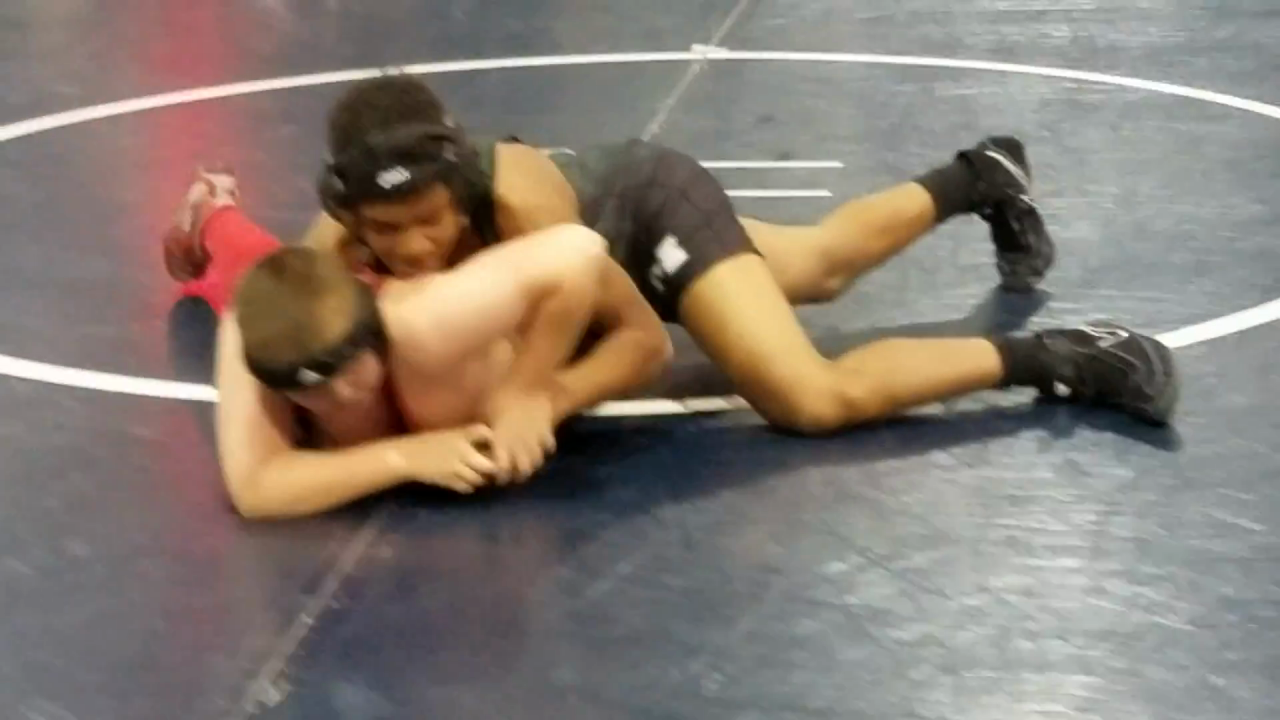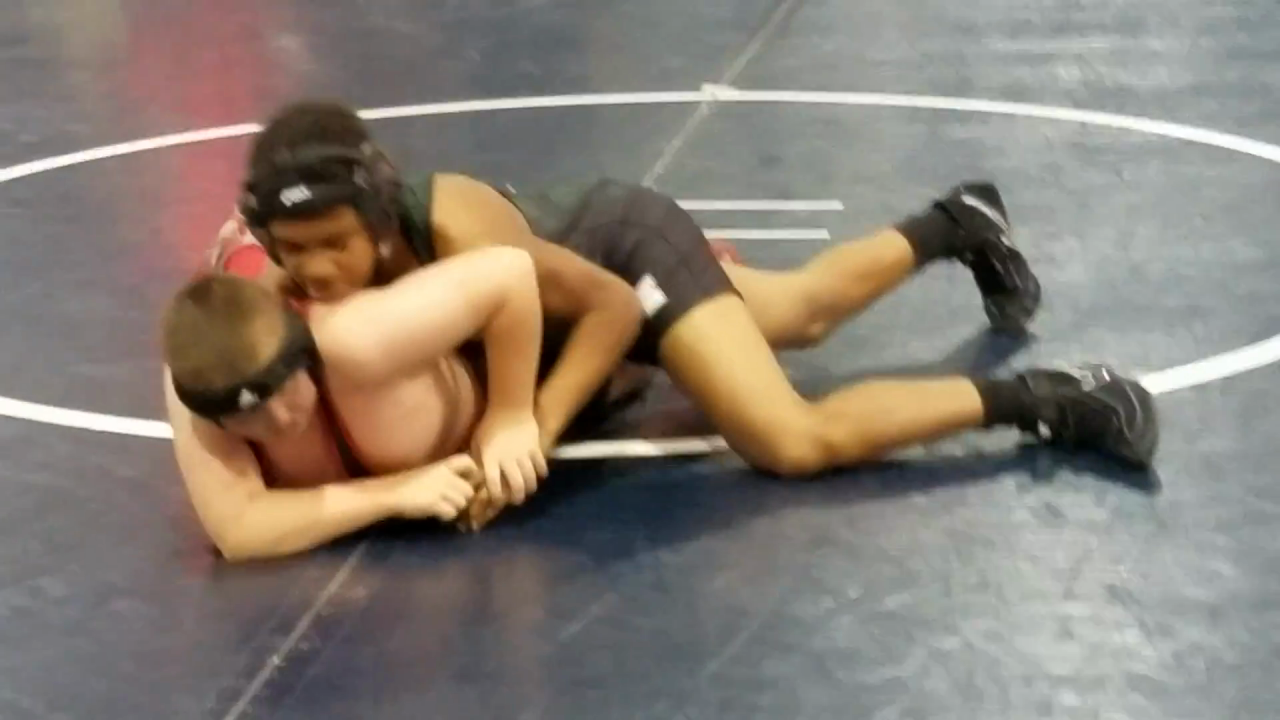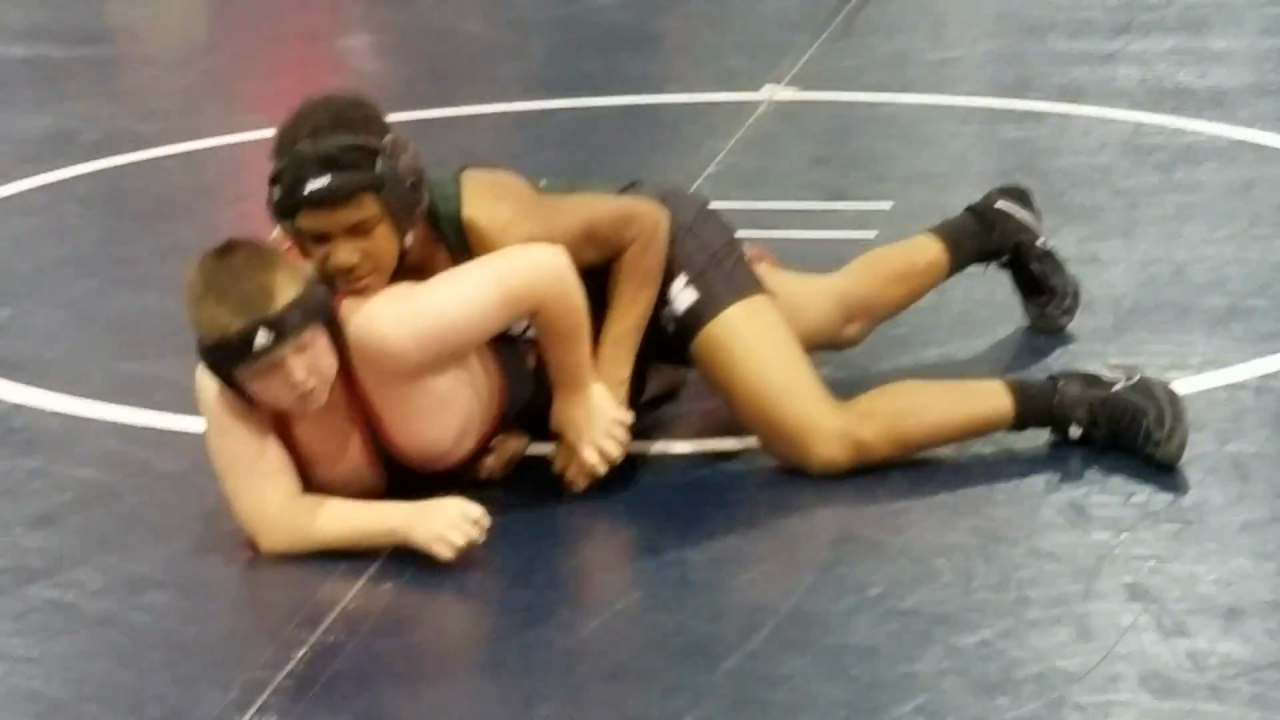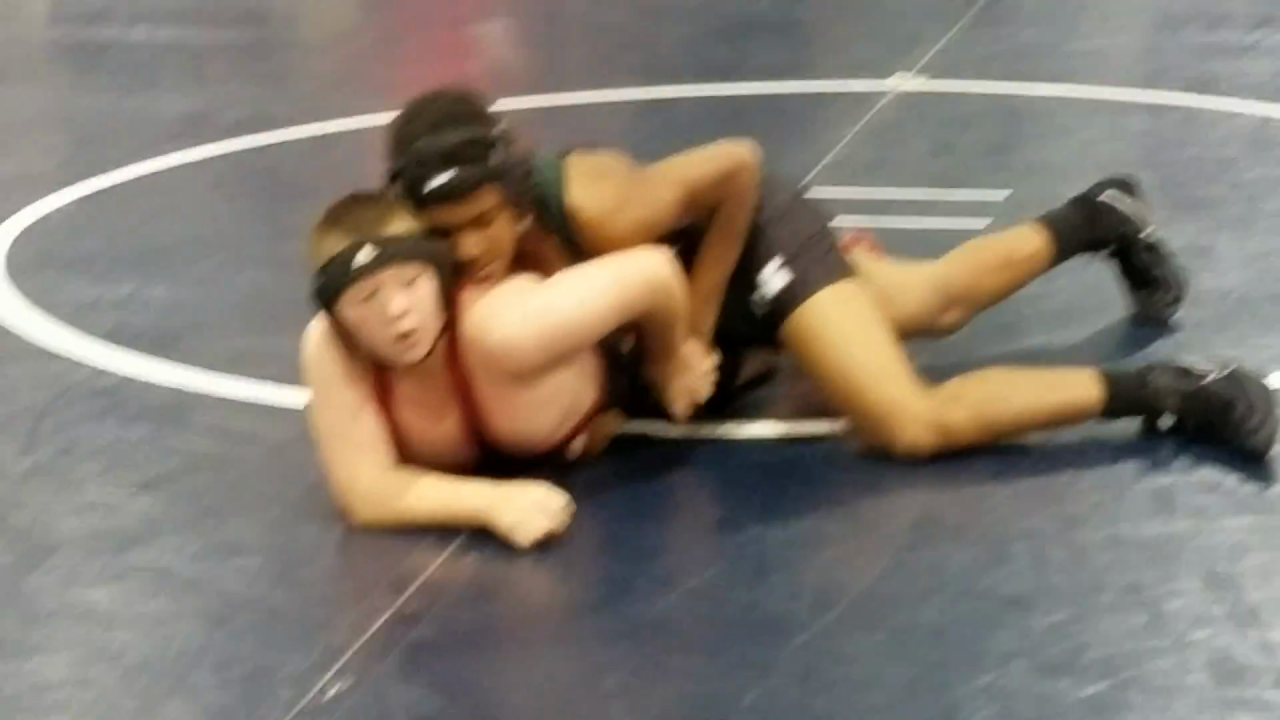
dt=0.3s
person 1, frame 1
left shoulder: (520, 203)
right shoulder: (343, 239)
left hip: (653, 206)
right hip: (604, 224)
left knee: (819, 400)
right knee: (828, 263)
left ankle: (1054, 359)
right ankle: (978, 179)
person 1, frame 2
left shoulder: (462, 231)
right shoulder: (308, 268)
left elbow: (608, 302)
left wrist: (534, 432)
left hip: (631, 249)
right hip: (584, 260)
left knee: (797, 440)
right knee: (807, 311)
left ankle: (1036, 400)
right ankle: (955, 224)
person 1, frame 3
left shoulder: (491, 225)
right shoulder: (338, 261)
left elbow: (644, 226)
left wrist: (602, 397)
left hip: (668, 247)
right hip: (616, 266)
left knee: (827, 441)
right knee: (844, 314)
left ankle: (1070, 401)
right ankle: (988, 228)
person 1, frame 4
left shoulder: (592, 210)
right shoulder: (459, 234)
left elbow: (740, 163)
left wrist: (693, 330)
left hip: (760, 235)
right hip: (715, 258)
left knee: (913, 426)
right knee: (943, 298)
left ankle: (1154, 390)
right ankle: (1093, 218)
person 2, frame 1
left shoulder: (424, 328)
right shoulder: (258, 343)
left elbow: (578, 251)
right elbow: (254, 491)
left wrist: (526, 391)
right wrist: (406, 457)
right ankle: (214, 215)
person 2, frame 2
left shoulder: (353, 344)
right shoulder: (192, 392)
left elbow: (507, 271)
right elbow: (237, 532)
left wrist: (510, 414)
right wrist: (393, 492)
right ankle: (243, 256)
person 2, frame 3
left shoulder: (386, 333)
right shoulder: (221, 387)
left elbow: (547, 268)
right elbow: (272, 525)
left wrist: (577, 395)
right wrist: (411, 520)
person 2, frame 4
left shoulder: (502, 329)
right shoulder: (327, 348)
left elbow: (655, 269)
right elbow: (366, 492)
left wrist: (671, 361)
right wrist: (492, 501)
